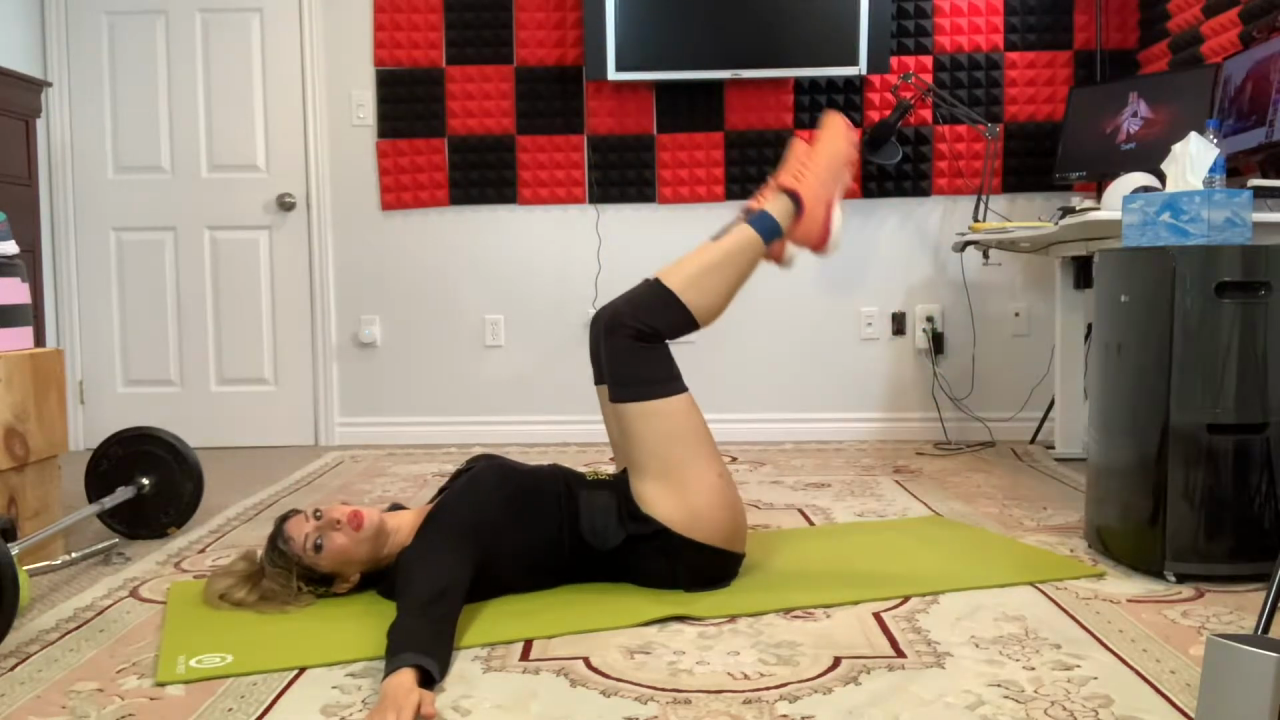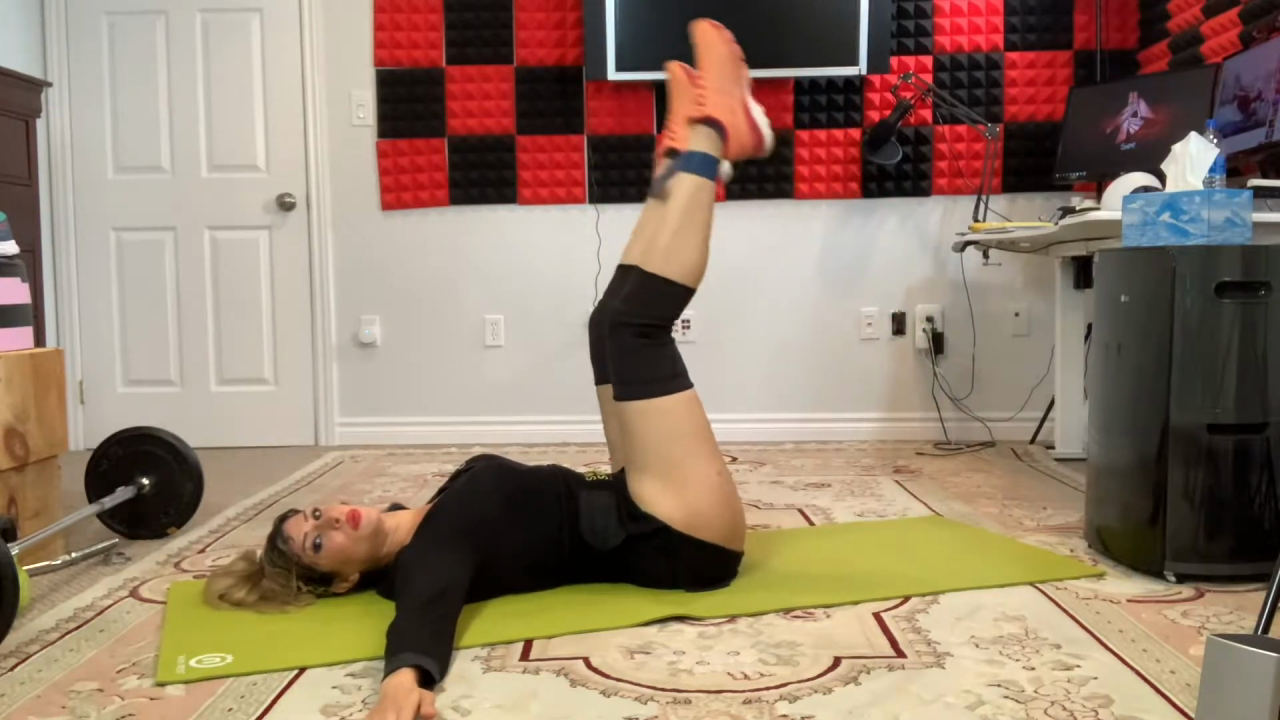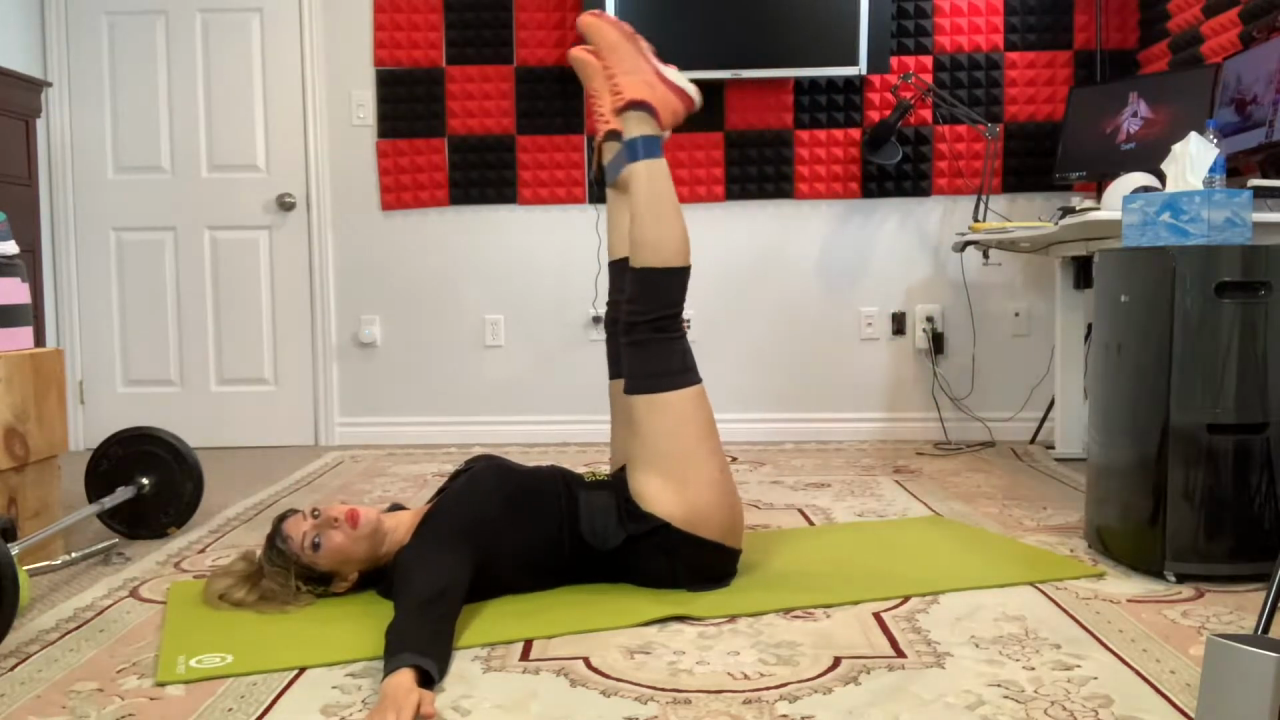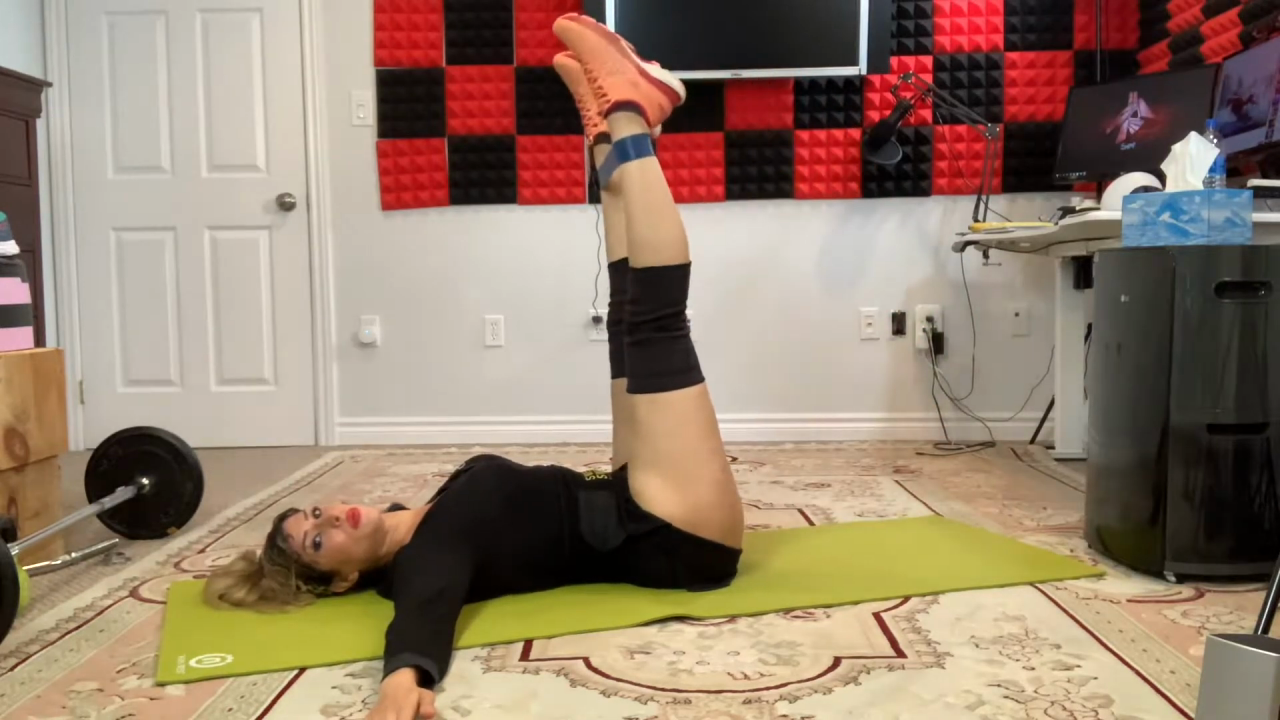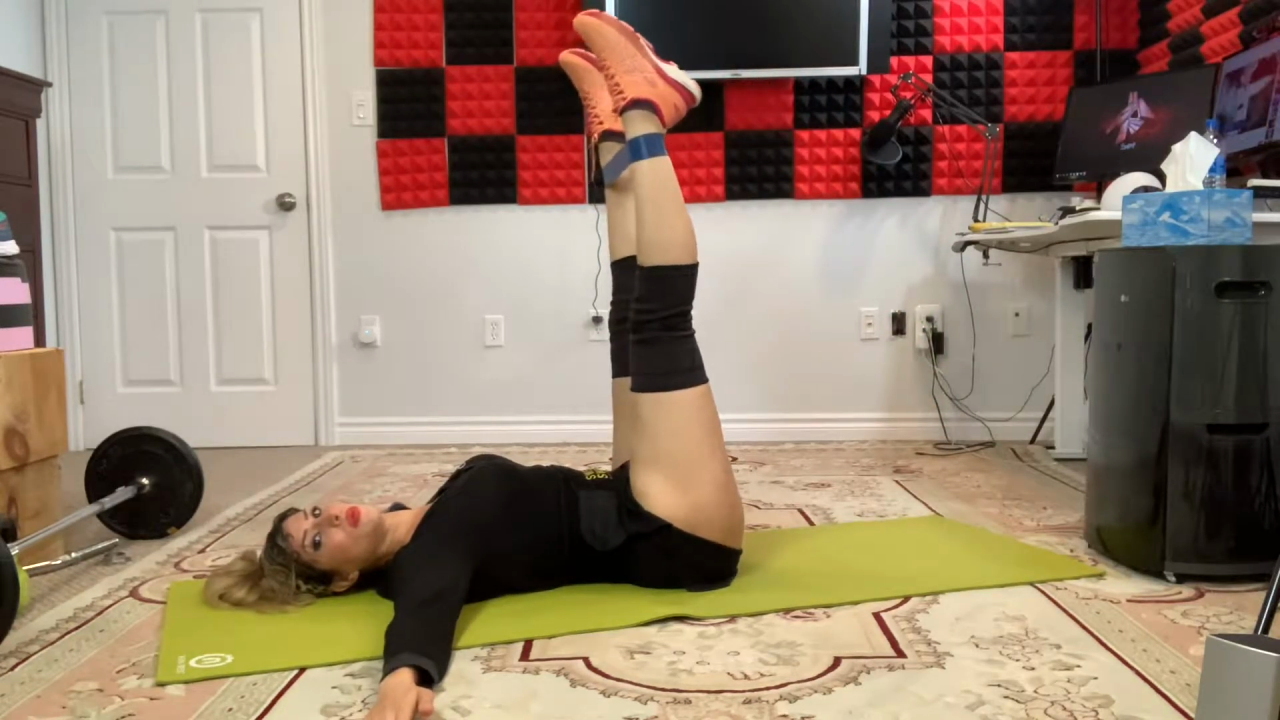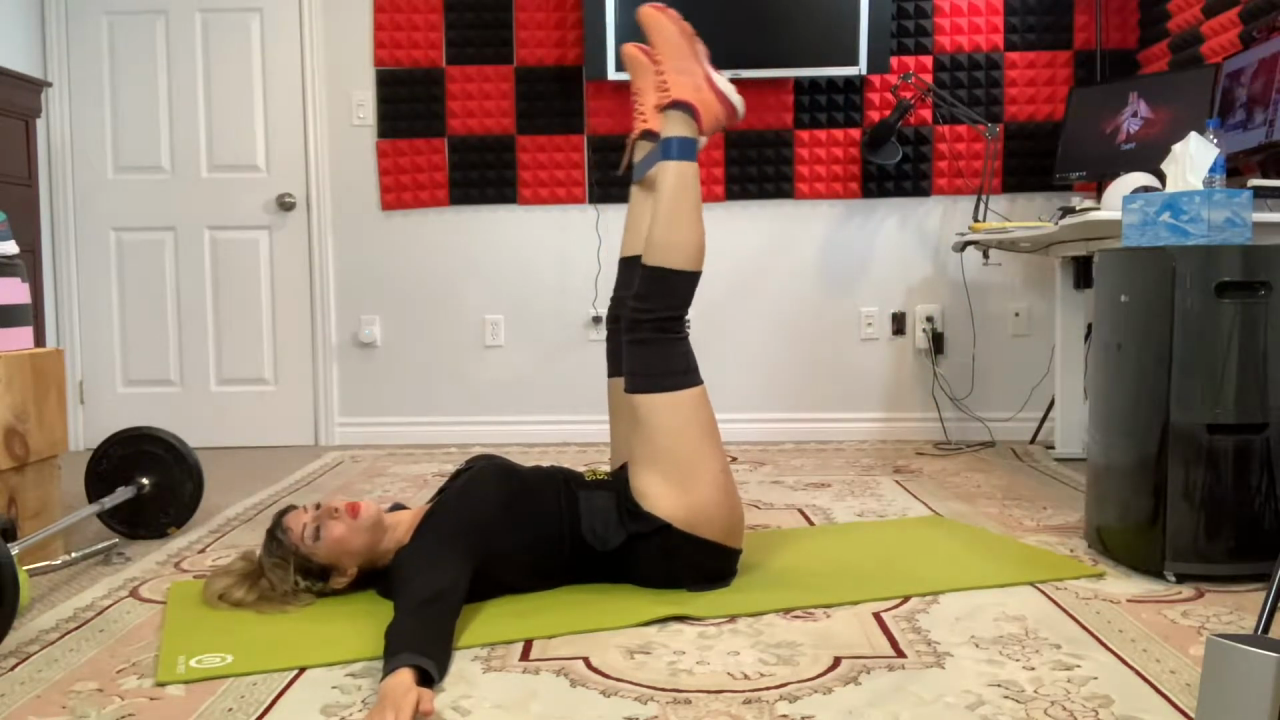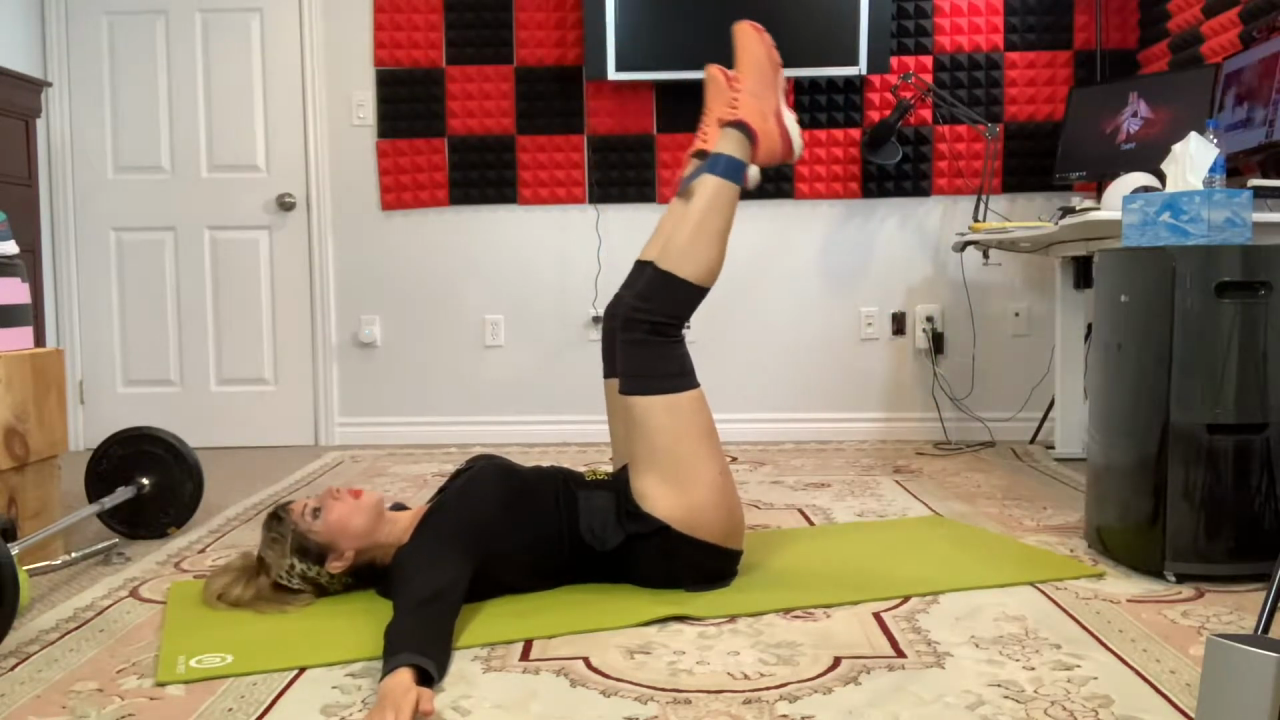
dt=0.2s
person 1, frame 1
left shoulder: (426, 524)
right shoulder: (425, 565)
right elbow: (425, 614)
left hip: (634, 521)
right hip: (684, 545)
left knee: (624, 334)
right knee: (622, 330)
left ankle: (776, 218)
right ankle: (788, 207)
person 1, frame 2
left shoulder: (423, 521)
right shoulder: (422, 564)
right elbow: (426, 615)
left hip: (642, 525)
right hip: (685, 544)
left knee: (621, 325)
right knee: (628, 326)
left ankle: (685, 155)
right ankle: (710, 137)
person 1, frame 3
left shoulder: (422, 525)
right shoulder: (418, 563)
right elbow: (424, 612)
left hip: (632, 514)
right hip: (680, 543)
right knee: (647, 319)
left ankle: (623, 133)
right ankle: (640, 118)
person 1, frame 4
left shoulder: (420, 526)
right shoulder: (418, 564)
right elbow: (425, 610)
left hip: (629, 510)
right hip: (679, 541)
right knee: (652, 319)
left ankle: (612, 133)
right ankle: (624, 121)
person 1, frame 5
left shoulder: (421, 526)
right shoulder: (418, 563)
right elbow: (425, 611)
left hip: (628, 511)
right hip: (679, 541)
right knee: (658, 318)
left ankle: (617, 133)
right ankle: (639, 118)
person 1, frame 6
left shoulder: (419, 527)
right shoulder: (419, 564)
right elbow: (425, 612)
left hip: (627, 510)
right hip: (677, 542)
right knee: (651, 319)
left ankle: (658, 131)
right ankle: (680, 118)
person 1, frame 7
left shoulder: (423, 529)
right shoulder: (418, 563)
right elbow: (423, 613)
left hip: (628, 513)
right hip: (679, 545)
left knee: (638, 321)
right knee: (641, 321)
right ankle: (738, 138)
